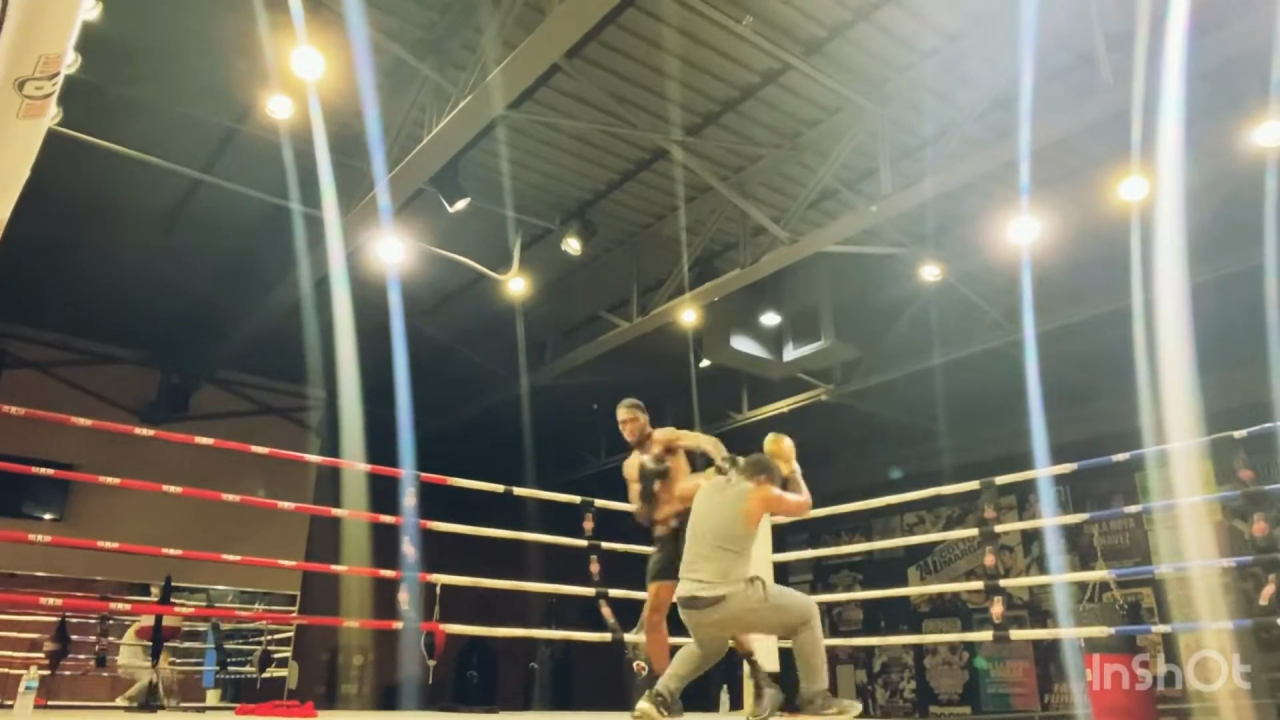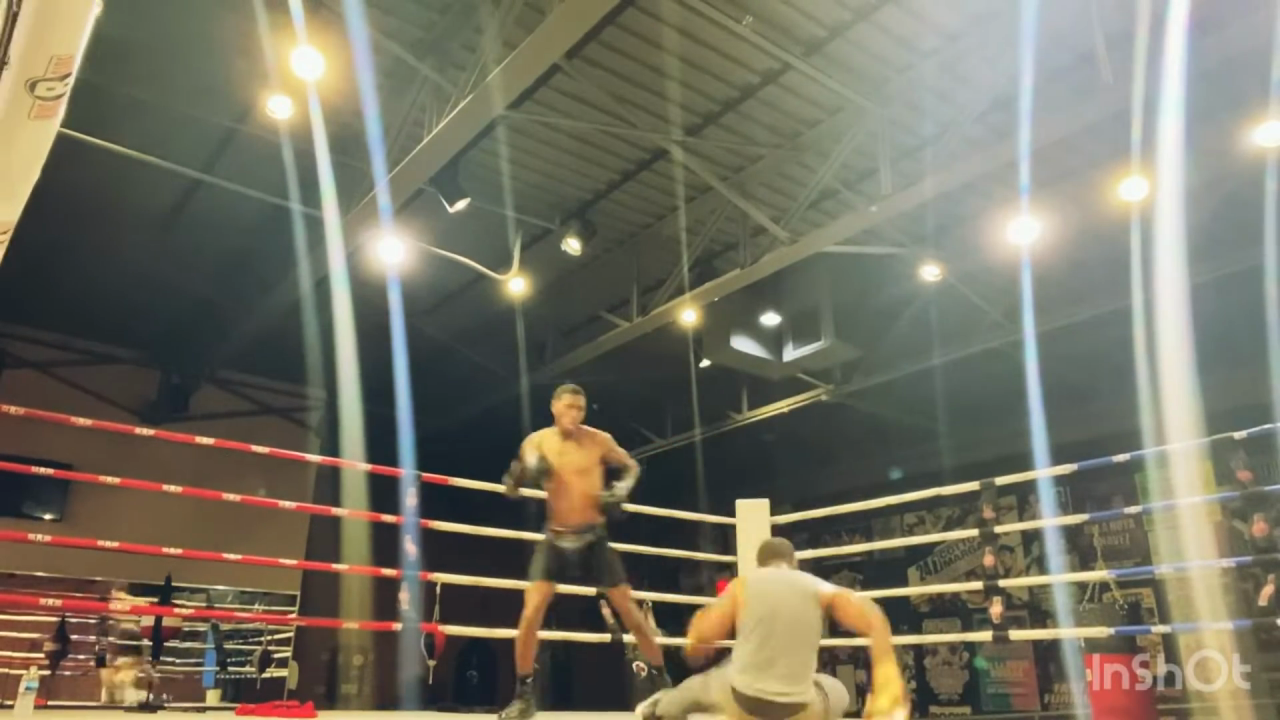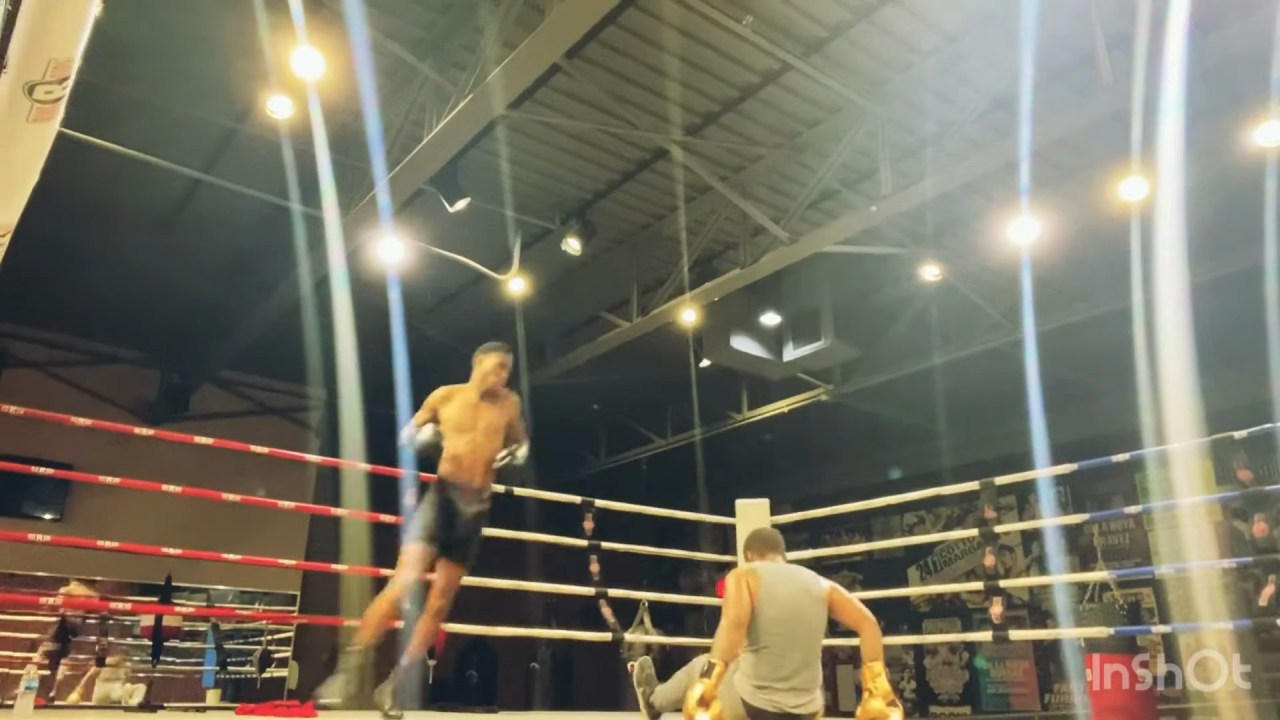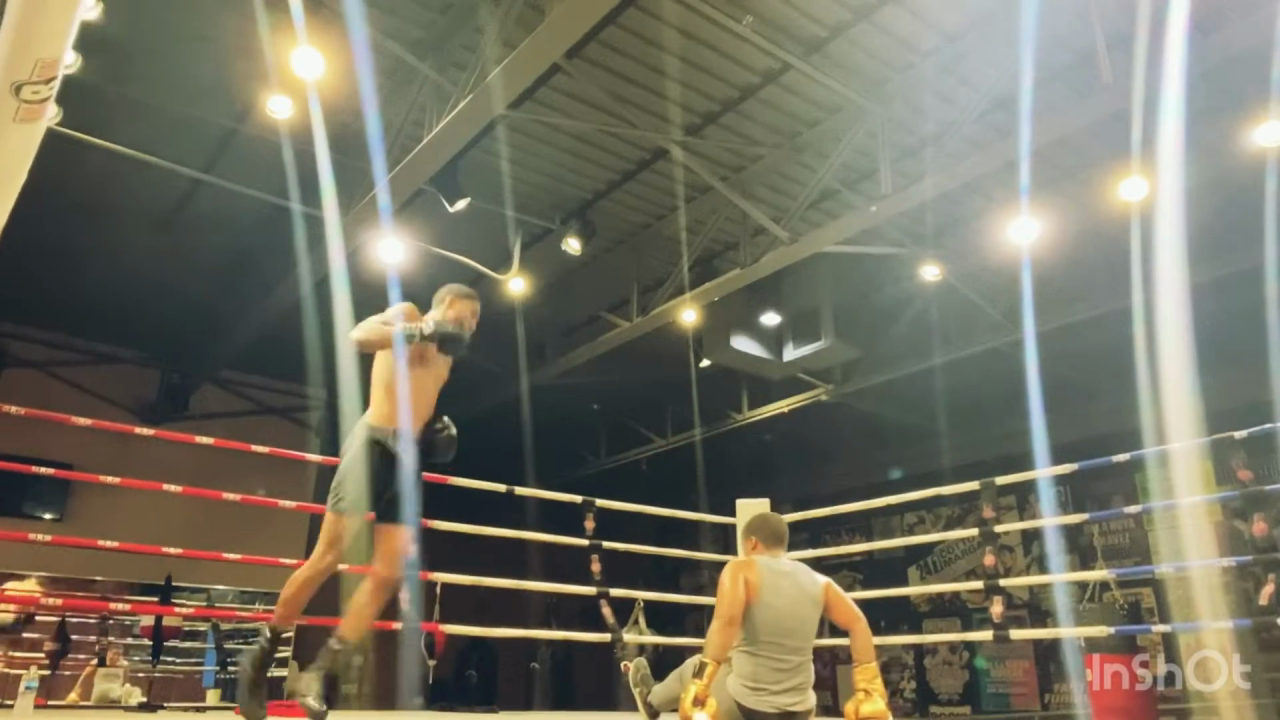
dt=0.4s
person 1, frame 1
left shoulder: (665, 438)
right shoulder: (630, 466)
left elbow: (708, 441)
right elbow: (643, 516)
left wrist: (722, 464)
right wrist: (646, 485)
left hip: (689, 523)
right hip: (663, 535)
right knee: (652, 617)
left ankle: (756, 674)
person 1, frame 2
left shoulder: (599, 441)
right shoulder: (536, 442)
left elbow: (630, 467)
right elbow: (512, 490)
left wrist: (621, 491)
right wrist: (518, 475)
left hip: (593, 539)
right hip: (555, 540)
left knee: (631, 615)
right knee: (530, 618)
left ankle: (662, 685)
person 1, frame 3
left shoulder: (510, 404)
right shoulder: (444, 397)
left elbow: (521, 441)
right elbow: (406, 437)
left wrist: (517, 456)
right wrist: (419, 439)
left hip: (475, 508)
right hip: (441, 497)
left knee: (440, 601)
right knee: (406, 581)
left ankle: (397, 682)
right ankle: (349, 668)
person 1, frame 4
left shoulder: (444, 357)
right shoulder: (406, 315)
right elbow: (359, 335)
right wrist: (419, 330)
left hip: (404, 460)
right hip: (373, 444)
left knee: (389, 572)
right knee: (328, 555)
left ankle: (319, 672)
right ankle: (262, 655)
person 2, frame 1
left shoulder: (710, 487)
right shoulder: (761, 493)
left elbow: (685, 490)
right elbow: (803, 504)
right wrist: (790, 468)
left hip: (689, 603)
right hip: (727, 599)
left knee: (707, 648)
right knee: (806, 612)
left ankle: (657, 697)
right ankle: (816, 698)
person 2, frame 2
left shoulder: (743, 585)
right shoulder: (820, 589)
left elbow: (698, 642)
right elbow: (875, 625)
right wrist: (888, 688)
left knee: (711, 682)
right knee: (838, 695)
person 2, frame 3
left shoulder: (742, 576)
right shoulder: (820, 584)
left elbow: (732, 624)
right elbow: (867, 625)
left wrist: (704, 688)
right wrist: (878, 691)
left knee: (707, 665)
person 2, frame 4
left shoulder: (742, 569)
right shoulder: (818, 582)
left elbow: (727, 620)
right elbow: (858, 626)
left wrist: (698, 685)
right wrist: (870, 691)
left knee: (697, 665)
